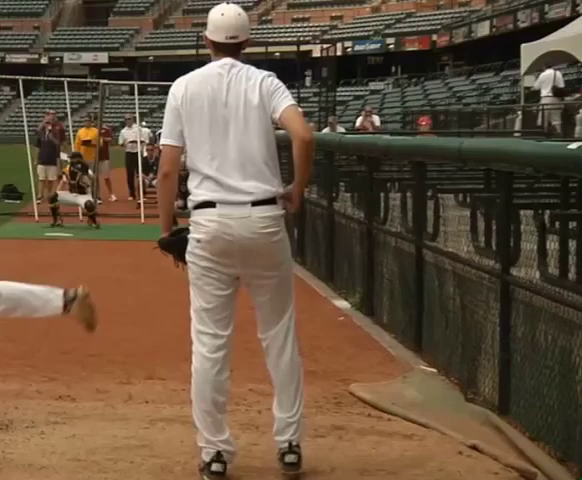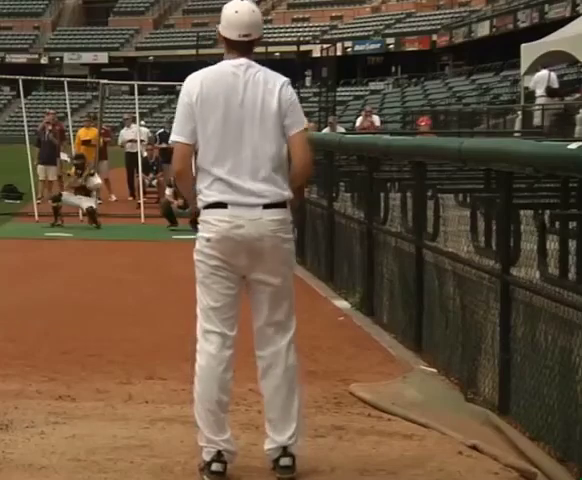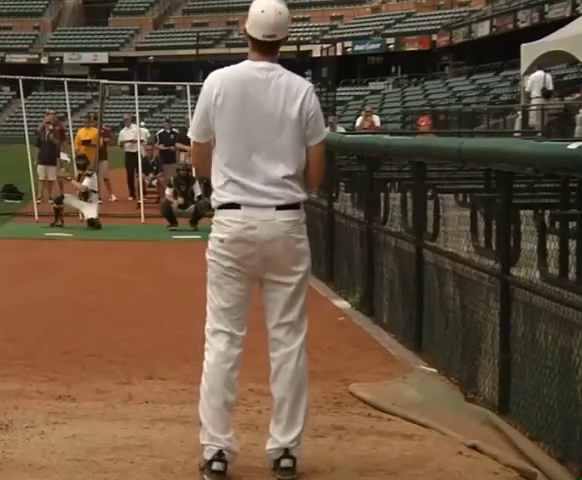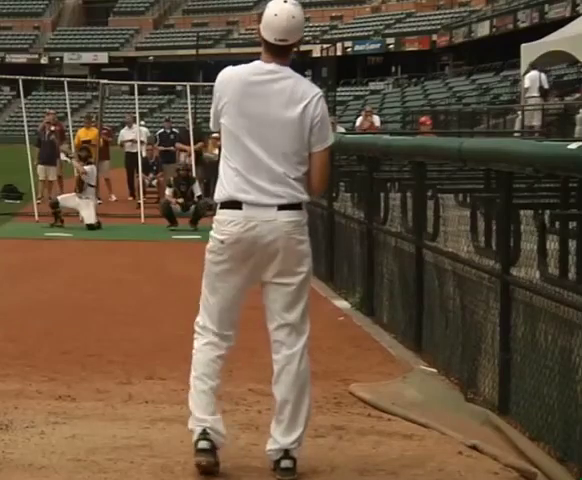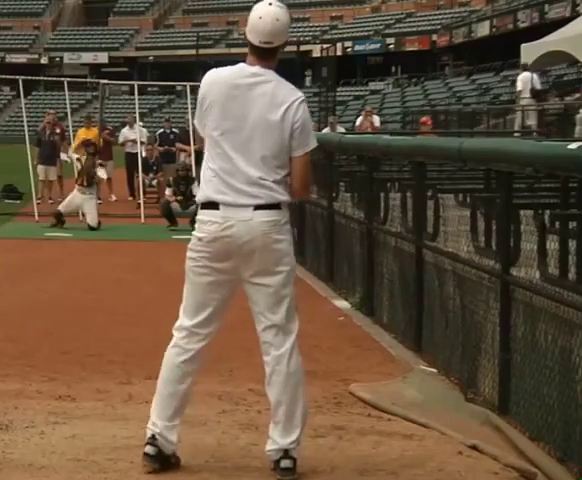
dt=0.3s
person 1, frame 1
left shoulder: (183, 87)
right shoulder: (263, 81)
left elbow: (168, 170)
right elbow: (304, 136)
left wrist: (166, 228)
right wrist: (298, 188)
left hip: (209, 221)
right hip: (264, 218)
left knee: (210, 342)
right knee: (278, 335)
right ankle: (288, 441)
person 1, frame 2
left shoulder: (196, 84)
right shoulder: (279, 85)
left elbow: (181, 167)
right elbow: (303, 164)
left hip: (218, 223)
right hip: (272, 222)
left knee: (214, 340)
right knee: (276, 341)
person 1, frame 3
left shoulder: (217, 82)
right shoulder: (302, 90)
left elbow: (198, 157)
right elbow: (315, 175)
left hip: (232, 222)
right hip: (286, 223)
left knee: (222, 339)
right knee: (287, 339)
person 1, frame 4
left shoulder: (228, 80)
right shoulder: (311, 96)
right elbow: (318, 182)
left hip: (233, 221)
right hip: (288, 225)
left knee: (212, 331)
right knee: (289, 340)
left ankle: (205, 431)
person 1, frame 5
left shoulder: (211, 82)
right shoulder: (291, 100)
right elbow: (299, 187)
left hip: (214, 222)
right hip: (267, 225)
left knee: (190, 332)
right knee: (280, 341)
left ankle: (159, 438)
